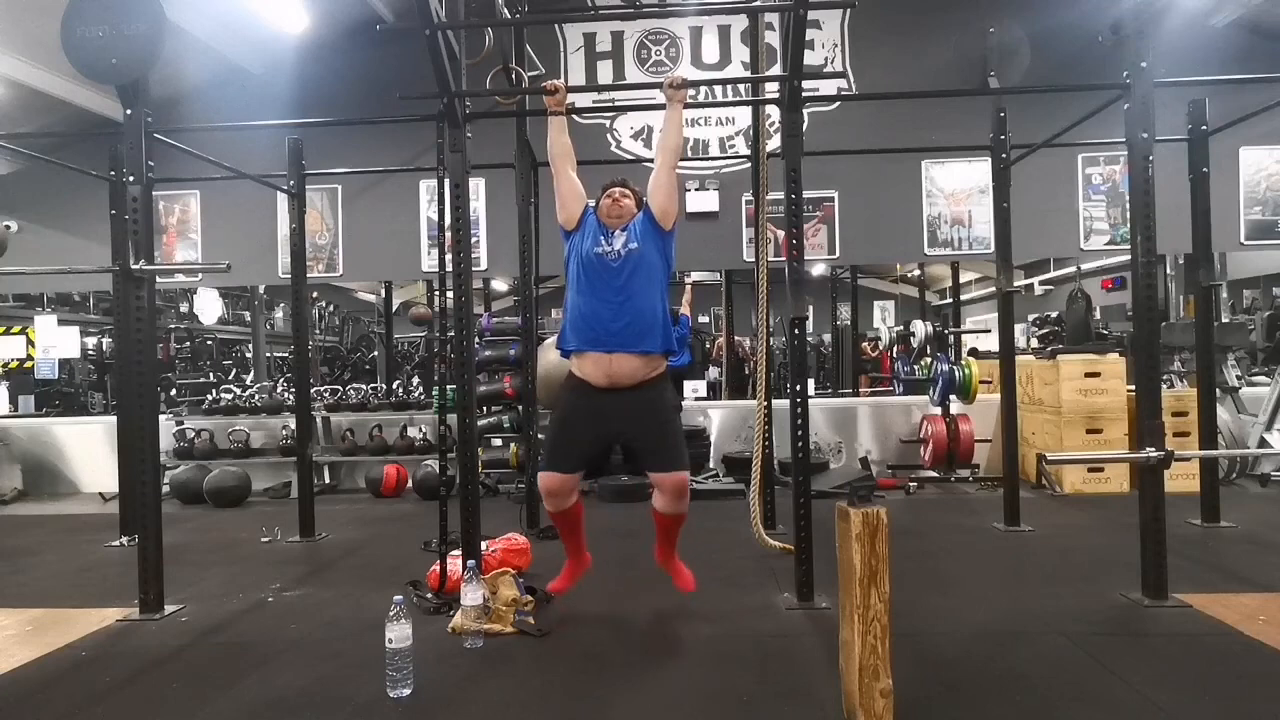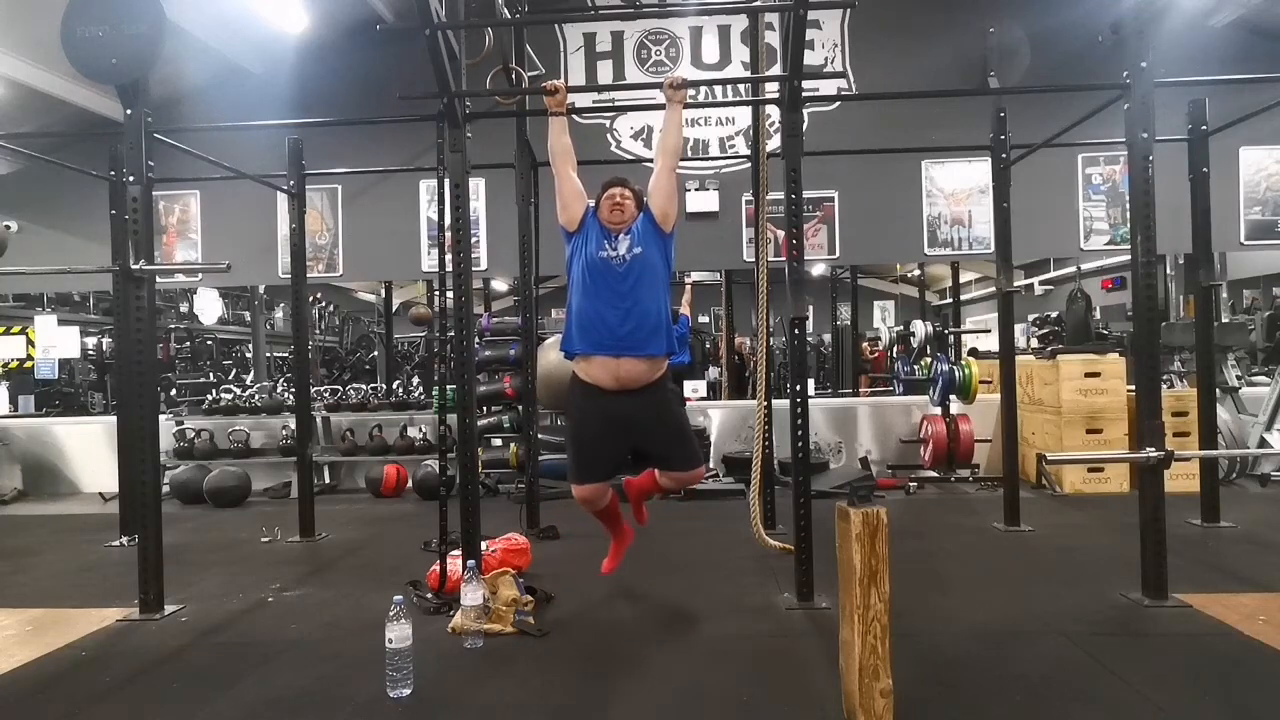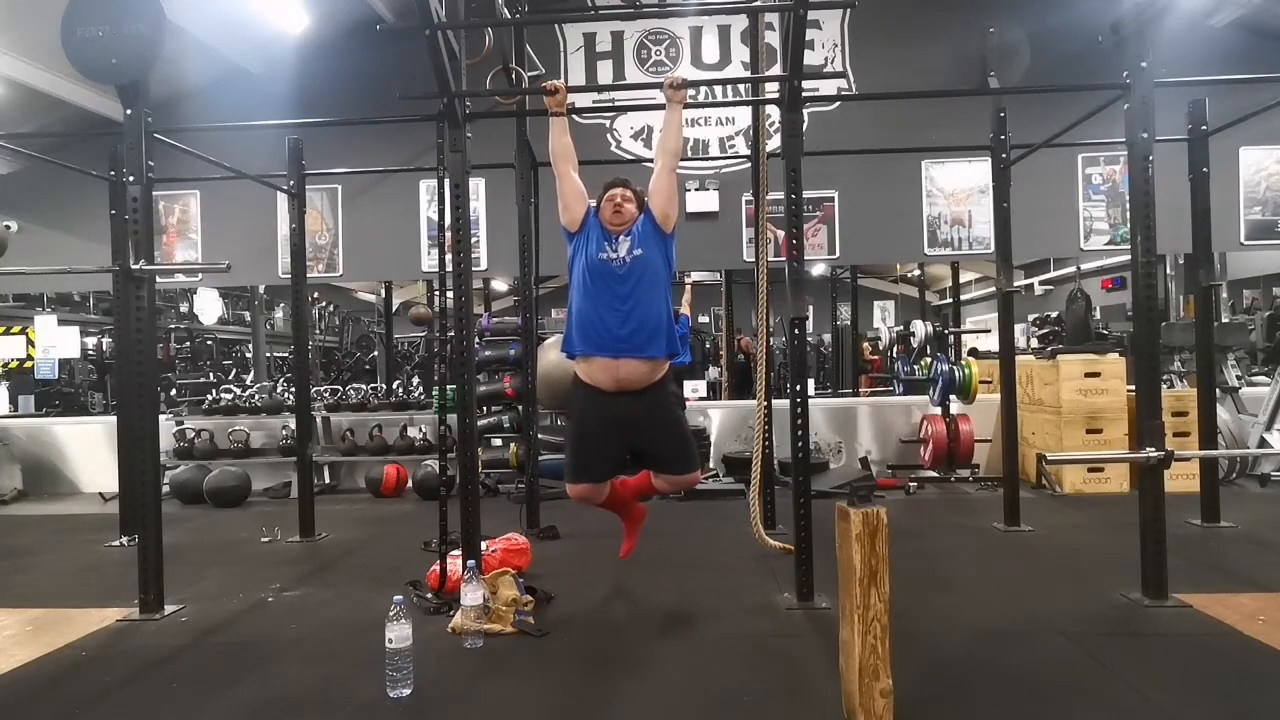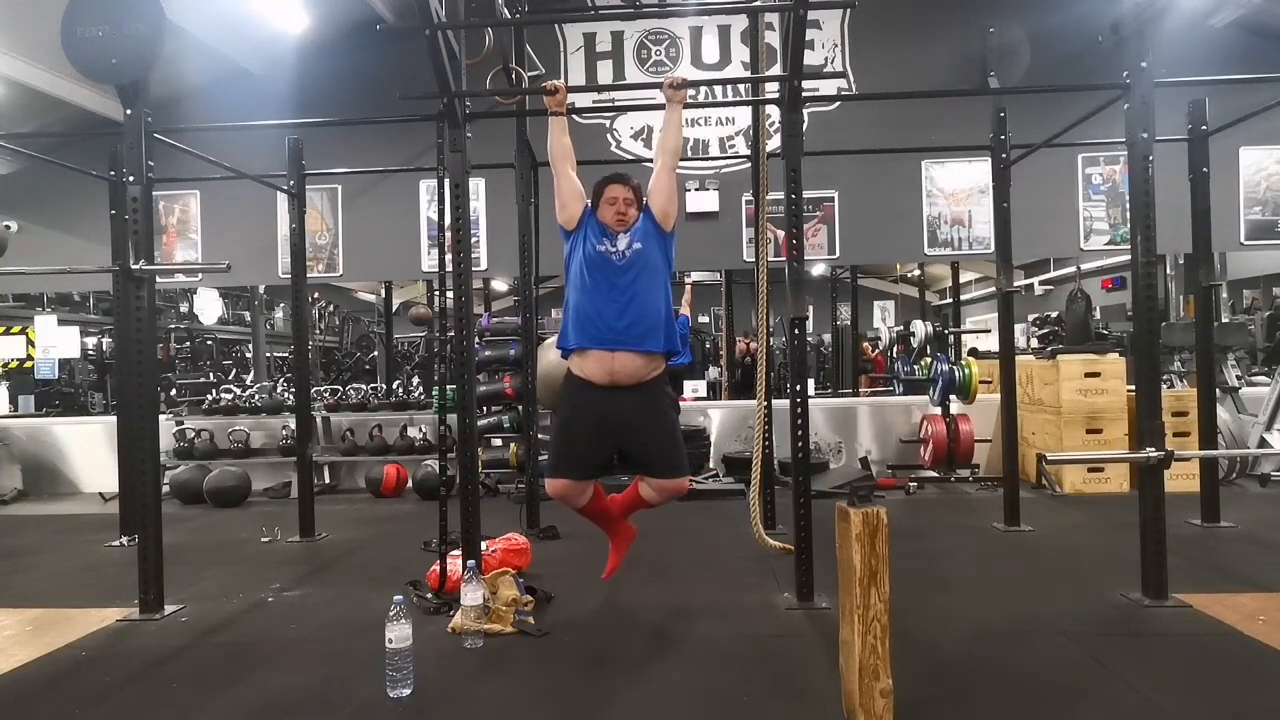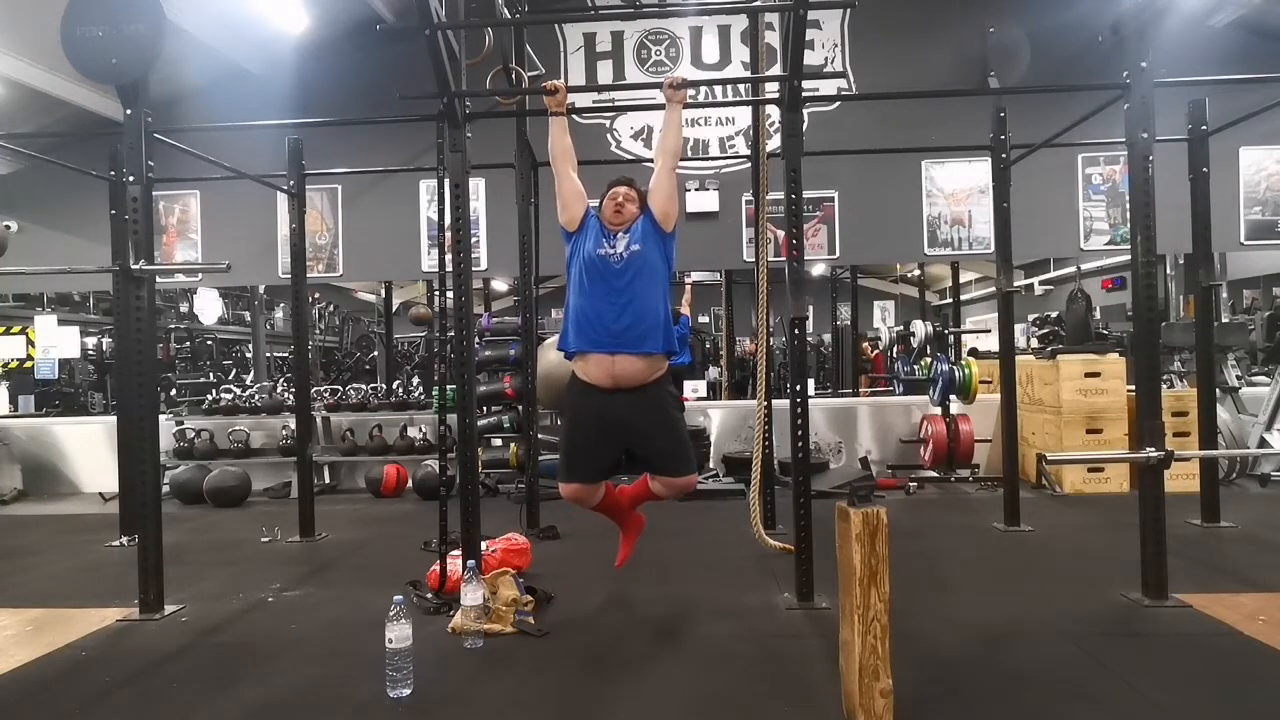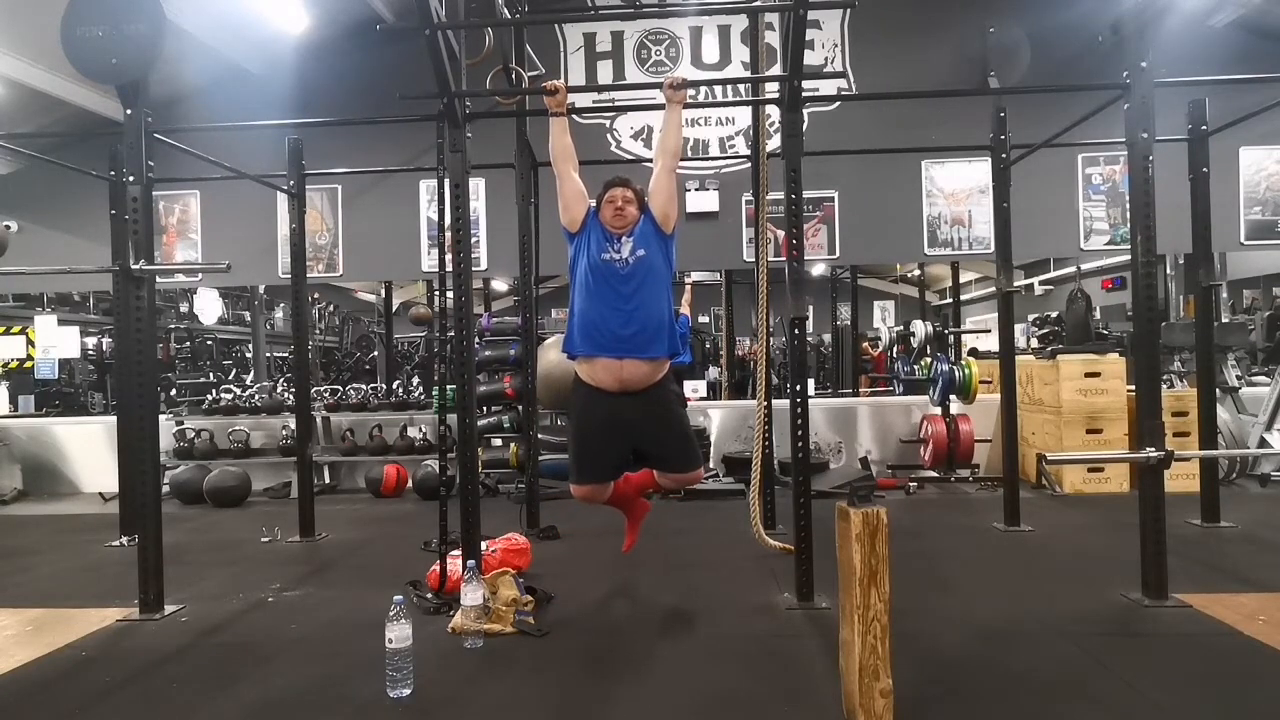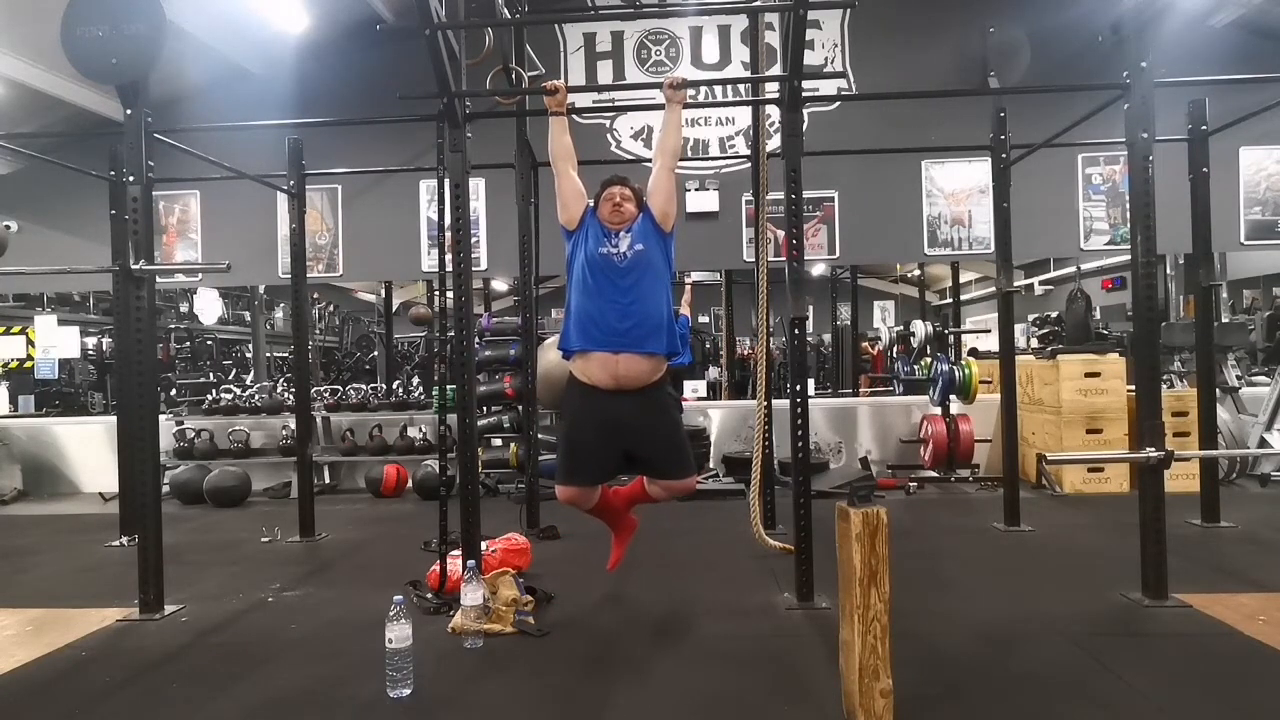
dt=0.7s
person 1, frame 1
left shoulder: (653, 229)
right shoulder: (580, 230)
left elbow: (665, 162)
right elbow: (563, 168)
left wrist: (674, 105)
right wrist: (556, 112)
left hip: (648, 388)
right hip: (584, 389)
left knee: (674, 483)
right knee: (553, 483)
left ankle: (667, 551)
right ankle: (576, 556)
person 1, frame 2
left shoulder: (653, 232)
right shoulder: (582, 234)
left elbow: (665, 164)
right elbow: (564, 169)
left wrist: (674, 105)
right wrist: (557, 112)
left hip: (652, 390)
right hip: (591, 394)
left knee: (688, 472)
right knee: (587, 490)
left ankle: (639, 488)
right ankle: (619, 532)
person 1, frame 3
left shoulder: (654, 233)
right shoulder: (583, 234)
left elbow: (666, 163)
right elbow: (565, 170)
left wrist: (674, 106)
right wrist: (557, 113)
left hip: (653, 391)
right hip: (593, 394)
left knee: (683, 476)
right knee: (583, 489)
left ankle: (629, 491)
right ankle: (628, 510)
person 1, frame 4
left shoulder: (654, 231)
right shoulder: (581, 232)
left elbow: (666, 162)
right elbow: (563, 169)
left wrist: (674, 105)
right wrist: (556, 111)
left hip: (647, 390)
right hip: (585, 390)
left knee: (672, 483)
right knee: (562, 485)
left ankle: (617, 507)
right ankle: (614, 524)
person 1, frame 5
left shoulder: (654, 232)
right shoulder: (582, 233)
left elbow: (666, 163)
right elbow: (564, 169)
left wrist: (674, 105)
right wrist: (558, 111)
left hip: (650, 390)
right hip: (588, 392)
left knee: (681, 479)
right knee: (575, 489)
left ankle: (626, 499)
right ankle: (624, 515)
person 1, frame 6
left shoulder: (655, 233)
right shoulder: (584, 235)
left elbow: (665, 164)
right elbow: (565, 169)
left wrist: (673, 106)
right wrist: (558, 112)
left hip: (654, 391)
right hip: (594, 394)
left knee: (687, 474)
right knee: (586, 489)
left ankle: (634, 485)
right ankle: (628, 502)
person 1, frame 7
left shoulder: (654, 232)
right shoulder: (582, 233)
left elbow: (665, 162)
right elbow: (564, 168)
left wrist: (674, 105)
right wrist: (557, 111)
left hip: (650, 392)
right hip: (587, 394)
left knee: (679, 482)
right knee: (571, 491)
left ankle: (624, 498)
right ankle: (617, 515)
